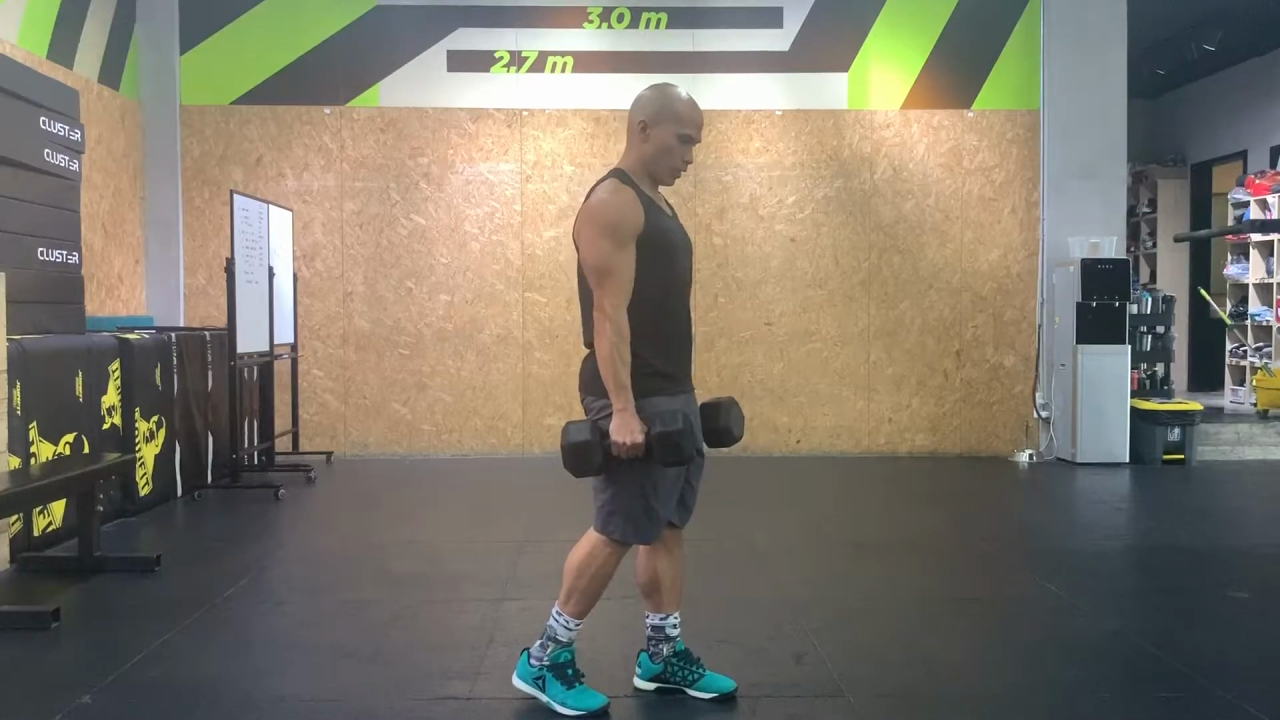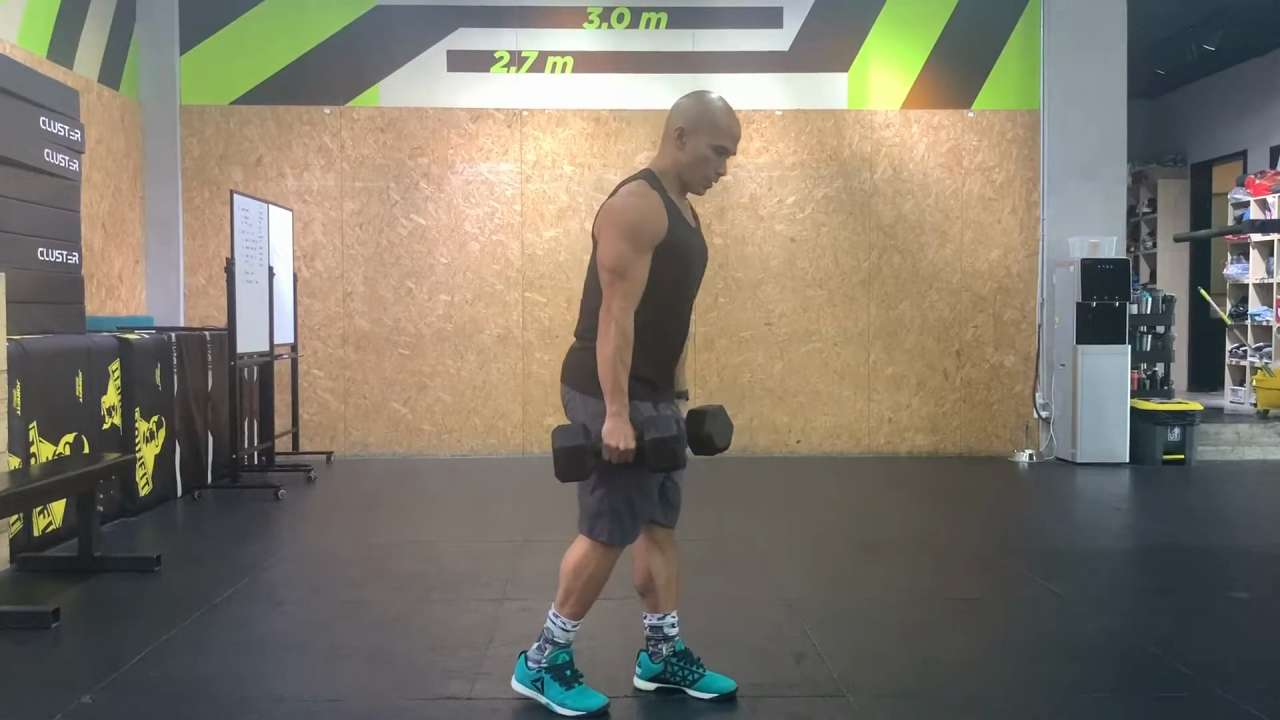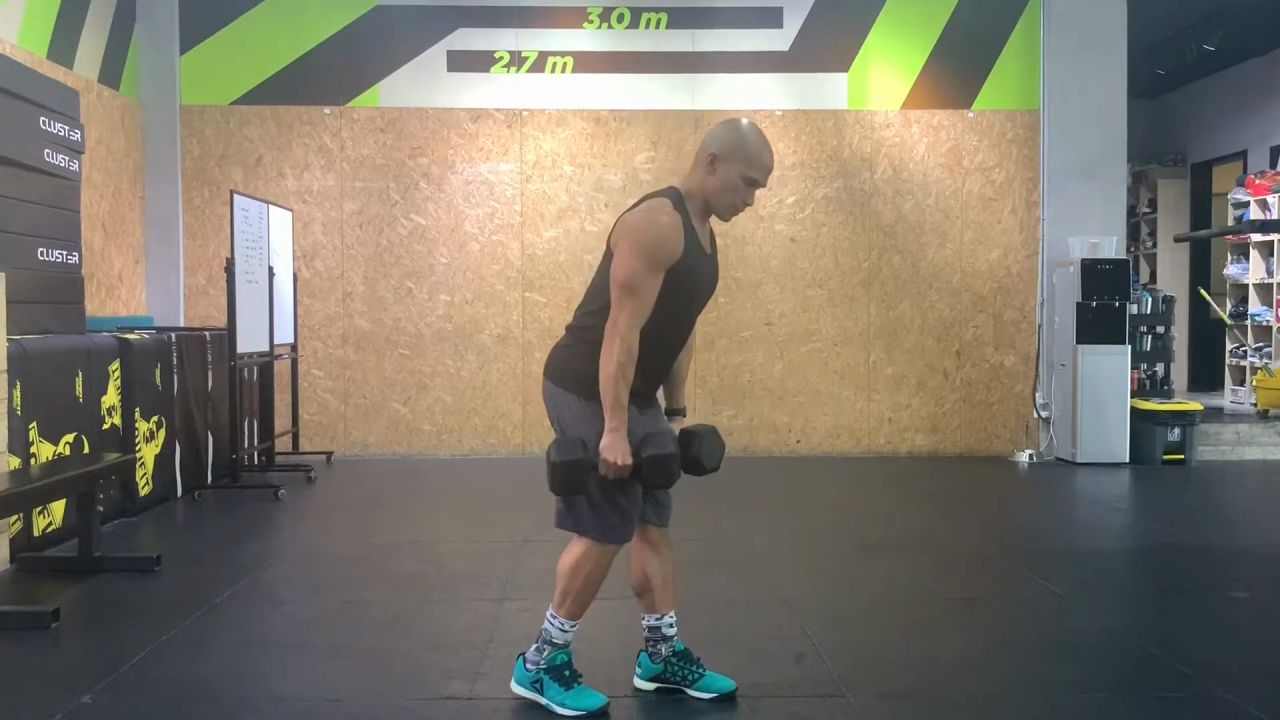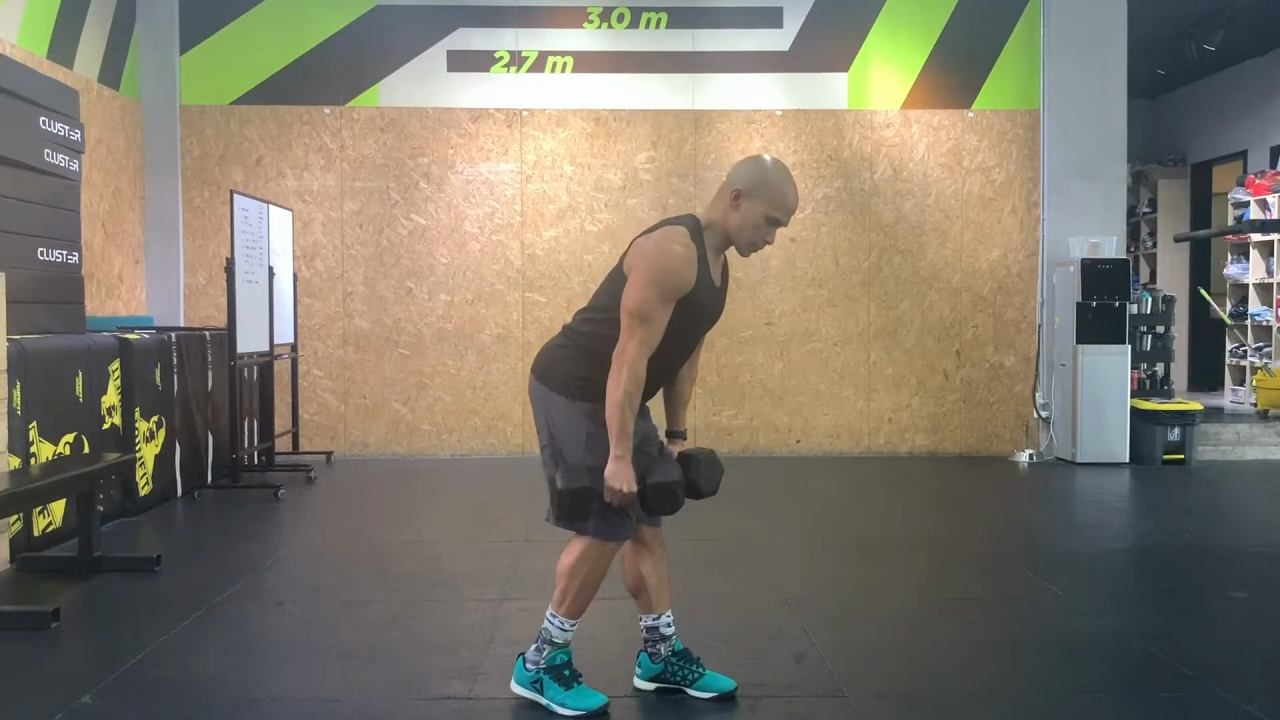
dt=0.3s
person 1, frame 1
left shoulder: (656, 204)
right shoulder: (612, 204)
right elbow: (610, 314)
right wrist: (623, 410)
left hip: (674, 394)
right hip: (635, 399)
left knee: (667, 527)
right knee: (619, 530)
left ankle: (663, 655)
right ankle: (545, 659)
person 1, frame 2
left shoulder: (682, 211)
right shoulder: (636, 205)
right elbow: (616, 316)
left wrist: (677, 396)
right wrist: (616, 414)
left hip: (653, 394)
right hip: (611, 394)
left knee: (659, 524)
right knee: (610, 530)
left ankle: (663, 655)
right ankle: (542, 662)
person 1, frame 3
left shoulder: (702, 234)
right shoulder: (655, 223)
right elbow: (622, 331)
left wrist: (675, 412)
right wrist: (613, 429)
left hip: (636, 394)
right hip: (589, 392)
left knee: (653, 524)
right knee: (605, 529)
left ankle: (662, 653)
right ankle: (541, 664)
person 1, frame 4
left shoulder: (716, 264)
right shoulder: (671, 252)
left elbow: (683, 357)
right elbow: (630, 357)
left wrist: (676, 436)
right wrist: (619, 457)
left hip: (617, 397)
right hip: (573, 391)
left knee: (644, 524)
right knee: (603, 526)
left ankle: (662, 655)
right ankle: (540, 664)
